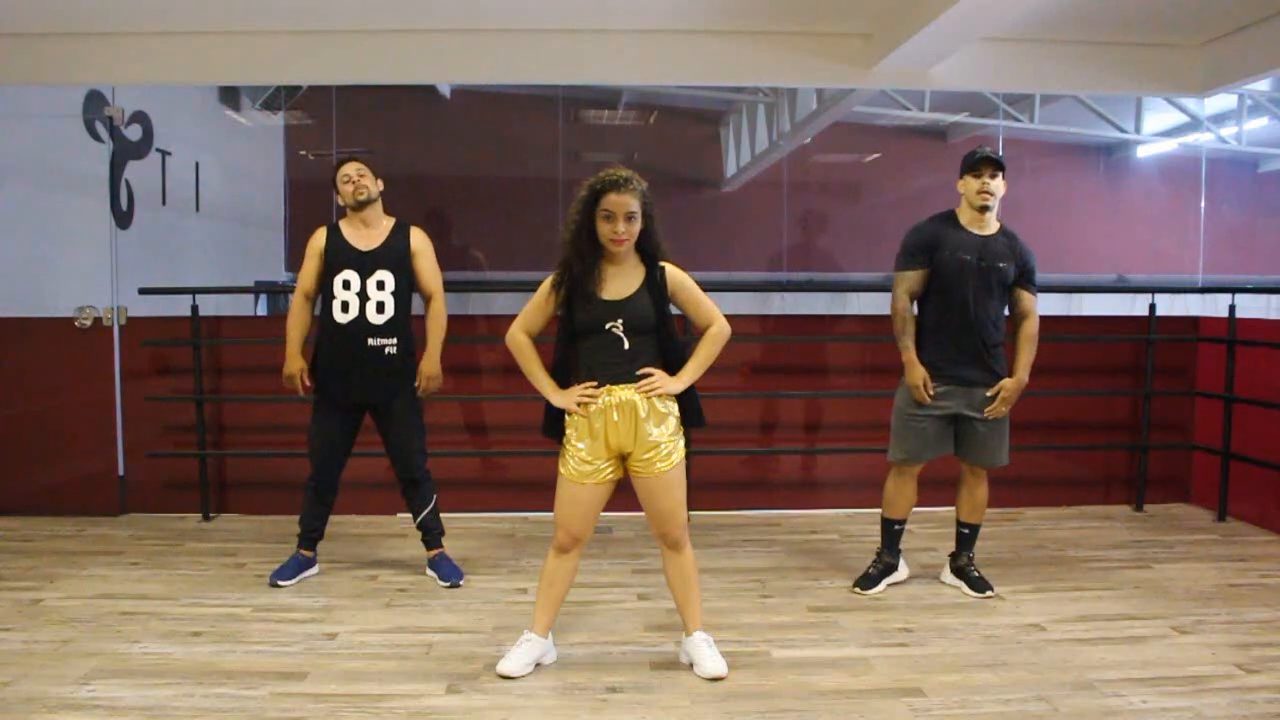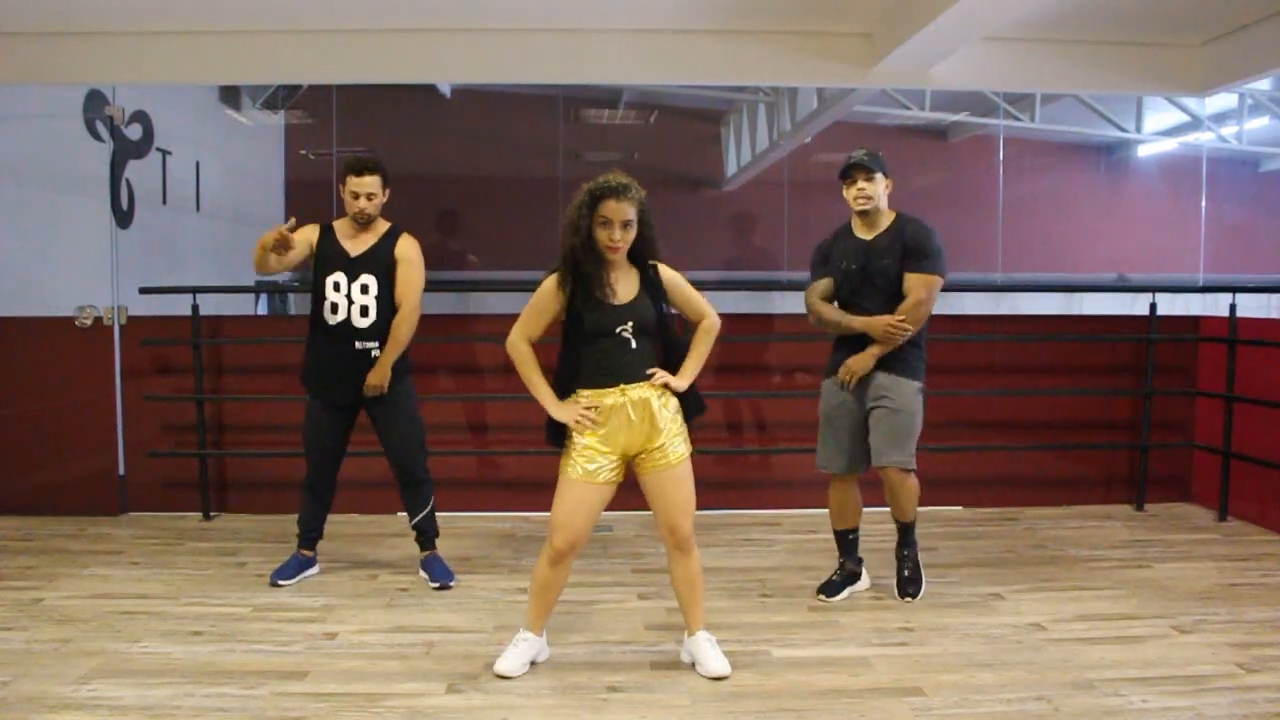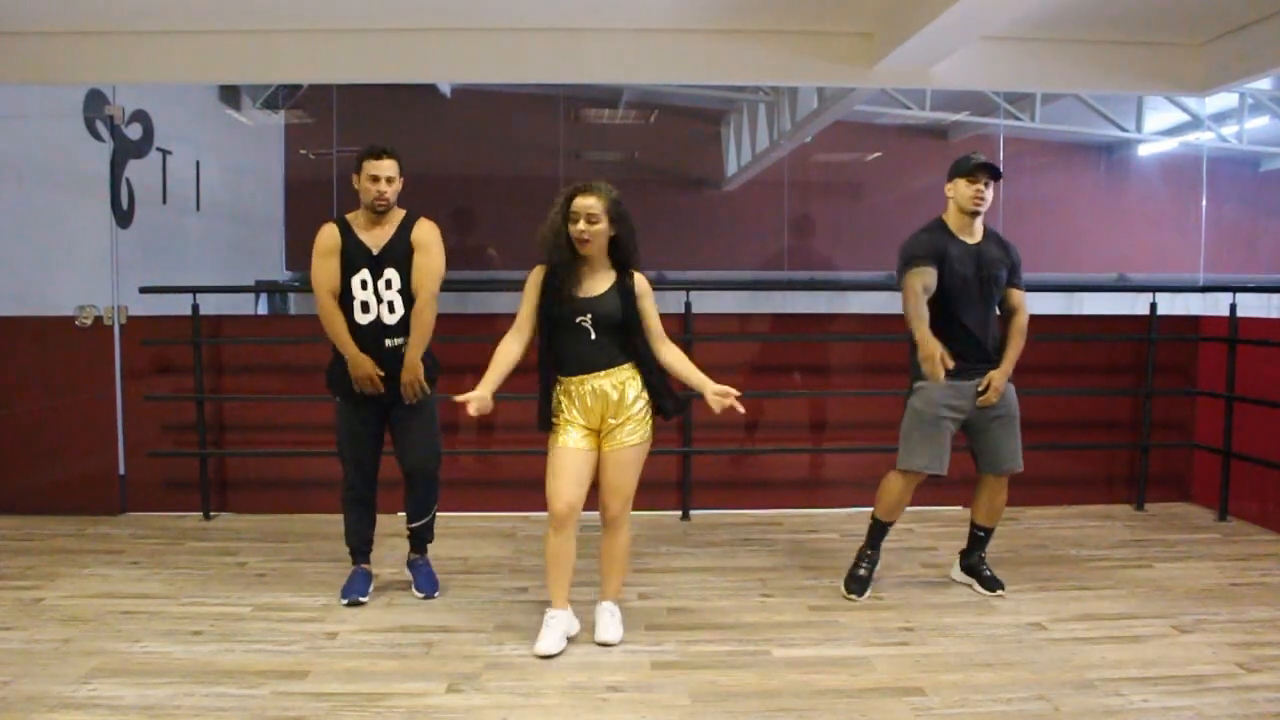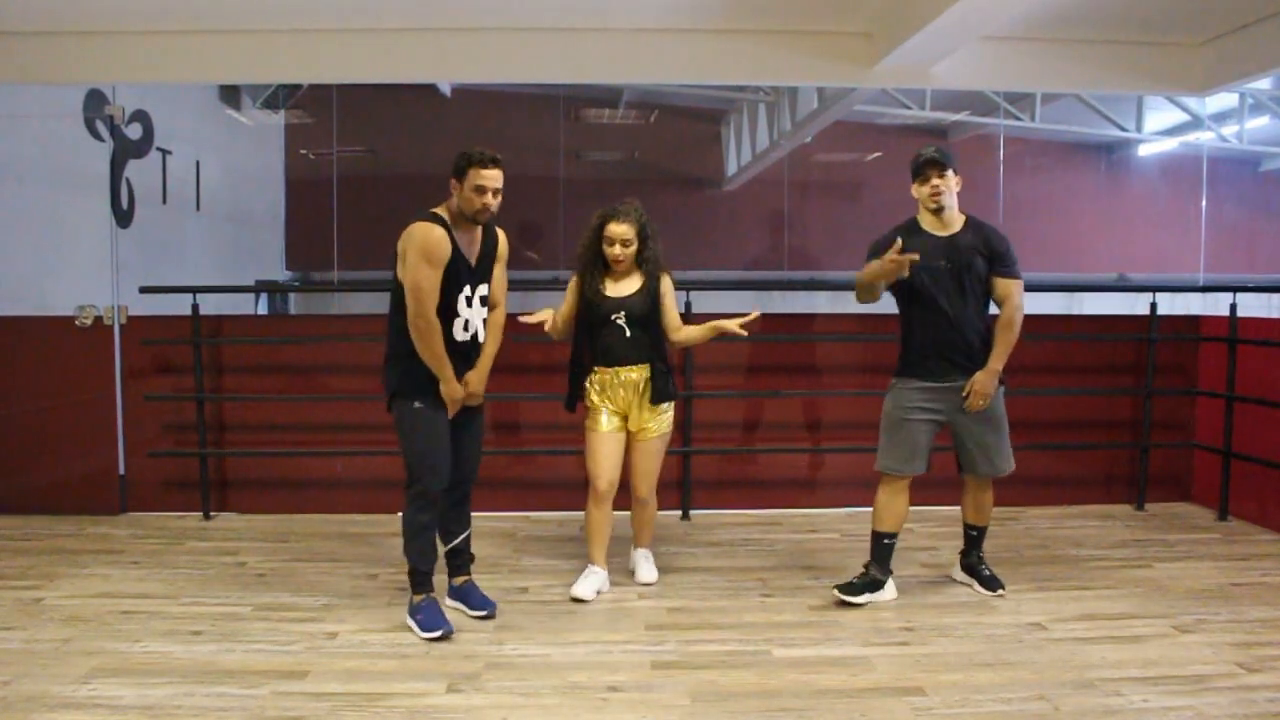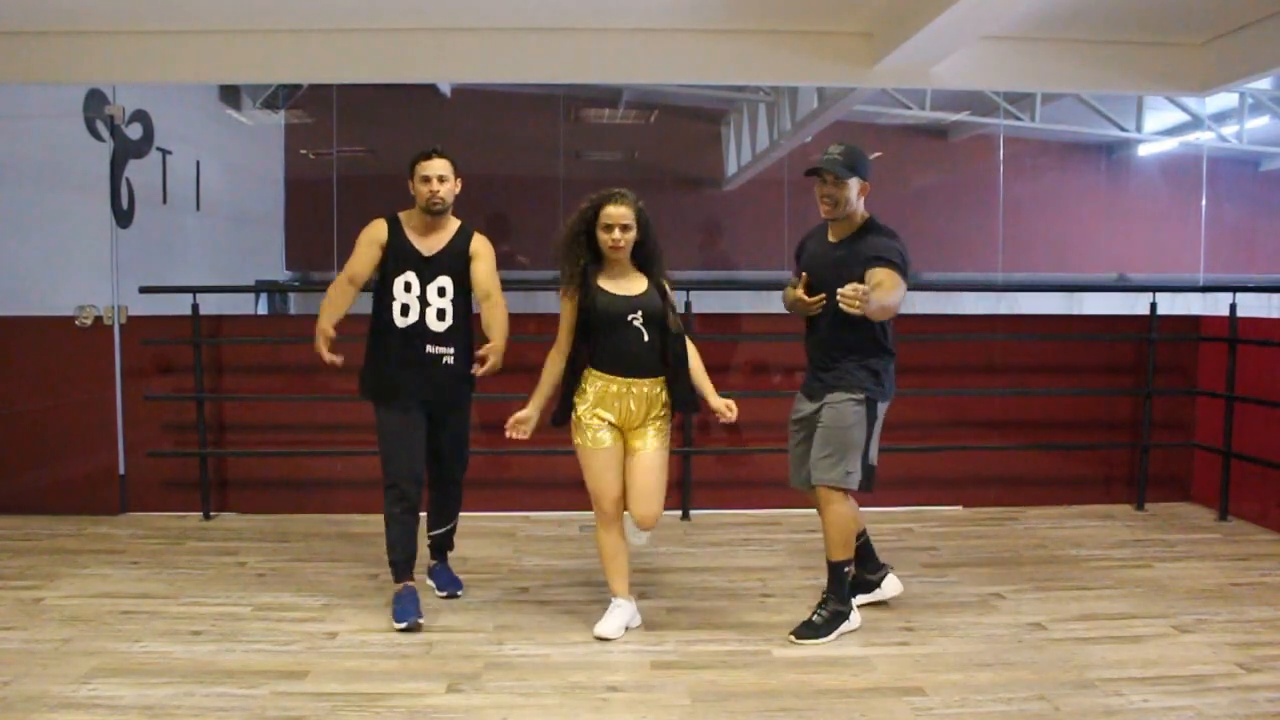
dt=1s
person 1, frame 1
left shoulder: (663, 275)
right shoulder: (569, 278)
left elbow: (718, 327)
right elbow: (518, 334)
left wrist: (681, 380)
right wrist: (553, 391)
left hip: (652, 418)
right hip: (588, 422)
left knee: (673, 534)
right knee: (567, 538)
left ankle: (696, 638)
right ankle: (537, 638)
person 1, frame 2
left shoulder: (656, 275)
right shoulder: (565, 284)
left elbow: (709, 321)
right elbow: (517, 341)
left wrist: (684, 377)
right wrist: (553, 405)
left hip: (658, 417)
right hip: (597, 424)
left knee: (681, 535)
right knee: (563, 542)
left ankle: (698, 638)
right ankle: (531, 636)
person 1, frame 3
left shoulder: (633, 283)
right shoulder: (545, 276)
left elbow: (660, 344)
right elbow: (518, 336)
left wrist: (706, 386)
right wrist: (485, 388)
left hip: (625, 400)
right hip: (571, 405)
left knee: (614, 512)
right knee: (562, 509)
left ankle: (609, 605)
right ankle: (559, 613)
person 1, frame 4
left shoulder: (657, 281)
right shoulder: (584, 280)
left elbow: (676, 333)
right elbow: (565, 329)
left wrist: (718, 327)
right wrist: (550, 317)
left hip: (649, 389)
right hip: (601, 391)
left knee: (643, 490)
right knee: (601, 486)
left ankle: (642, 550)
right ankle: (596, 568)
person 1, frame 5
left shoulder: (656, 281)
right shoulder: (579, 282)
left elbow: (680, 341)
right elbow: (563, 348)
left wrist: (712, 395)
right wrist: (535, 407)
left hip: (651, 403)
right hip: (598, 399)
left knee: (645, 515)
right knee: (606, 507)
left ankle: (637, 520)
right ankle: (622, 603)
person 2, frame 1
left shoulder: (1016, 250)
right shoulder: (929, 234)
left elbow: (1027, 317)
right elbow: (902, 299)
left wrist: (1019, 376)
right wrist: (911, 362)
left hip: (986, 382)
right hip: (929, 376)
left knee: (977, 470)
right knee: (906, 464)
left ankle: (961, 562)
right ankle: (889, 558)
person 2, frame 2
left shoulder: (917, 236)
right shoulder: (831, 247)
left elbow: (920, 302)
right elbow: (816, 304)
left wrist: (871, 353)
right wrist: (868, 324)
left hip: (898, 371)
right hip: (844, 370)
left knee: (893, 466)
right knee: (840, 473)
left ankle: (907, 549)
right ankle: (850, 565)
person 2, frame 3
left shoulder: (1004, 250)
right shoulder: (926, 243)
left elbow: (1018, 313)
right elbow: (915, 293)
left wrist: (1005, 370)
right wrist: (925, 339)
left hip: (991, 379)
right hip: (941, 377)
left knee: (999, 473)
right knee: (910, 468)
left ankle: (972, 560)
right ankle: (869, 552)
person 2, frame 4
left shoulder: (990, 240)
right shoulder: (898, 243)
left elbow: (1012, 307)
right elbow: (864, 292)
left wrist: (993, 370)
right wrist: (880, 273)
left hip: (975, 379)
right hip: (914, 381)
left knee: (981, 475)
right knee: (894, 475)
left ankle: (971, 560)
right ankle: (877, 573)
person 2, frame 5
left shoulder: (880, 244)
right shoulder: (811, 242)
left elbow: (890, 295)
left wrist: (869, 302)
right wrist: (795, 300)
left hip: (858, 386)
right hip: (815, 383)
left knee: (832, 487)
right knee: (821, 487)
left ankle: (838, 603)
right ankle: (872, 574)
person 3, frame 1
left shoulder: (412, 238)
right shoulder: (324, 238)
left elbow: (435, 298)
right elbow: (303, 298)
left wrist: (432, 355)
right wrist: (293, 352)
left hip: (395, 376)
right hip: (335, 376)
left knee: (413, 468)
right knee: (323, 468)
left ankle: (436, 553)
right ankle: (305, 553)
person 3, frame 2
left shoulder: (403, 245)
right shoulder: (317, 235)
left elbow: (409, 311)
right elbow: (266, 264)
left wrist: (385, 366)
right wrist: (270, 243)
left hip: (386, 371)
right hip: (328, 374)
left knee: (412, 463)
right knee: (319, 468)
left ankle: (428, 553)
right ankle: (306, 552)
person 3, frame 3
left shoulder: (422, 231)
right shoulder: (331, 235)
left elbow: (427, 299)
right elbow: (326, 302)
left wrist: (414, 359)
right wrist: (354, 358)
left hip: (409, 370)
right hip: (355, 374)
left knee: (422, 467)
right knee: (358, 476)
left ankle: (418, 554)
right ankle: (361, 566)
person 3, frame 4
left shoulder: (496, 239)
right shoulder: (427, 236)
right elbow: (421, 316)
left wrist: (480, 372)
right wrist: (445, 381)
left hip: (465, 381)
right hip: (418, 382)
left knee: (461, 483)
right knee: (430, 483)
left ankle: (461, 579)
right ankle: (421, 594)
person 3, frame 5
left shoulder: (475, 243)
right shoulder: (382, 231)
left elbow: (490, 297)
right elbow: (349, 280)
left wrist: (498, 342)
right wrist: (325, 322)
left hip: (451, 381)
right hip: (395, 381)
left knee: (449, 477)
right knee: (404, 481)
left ankle: (440, 560)
right ankle: (404, 583)
